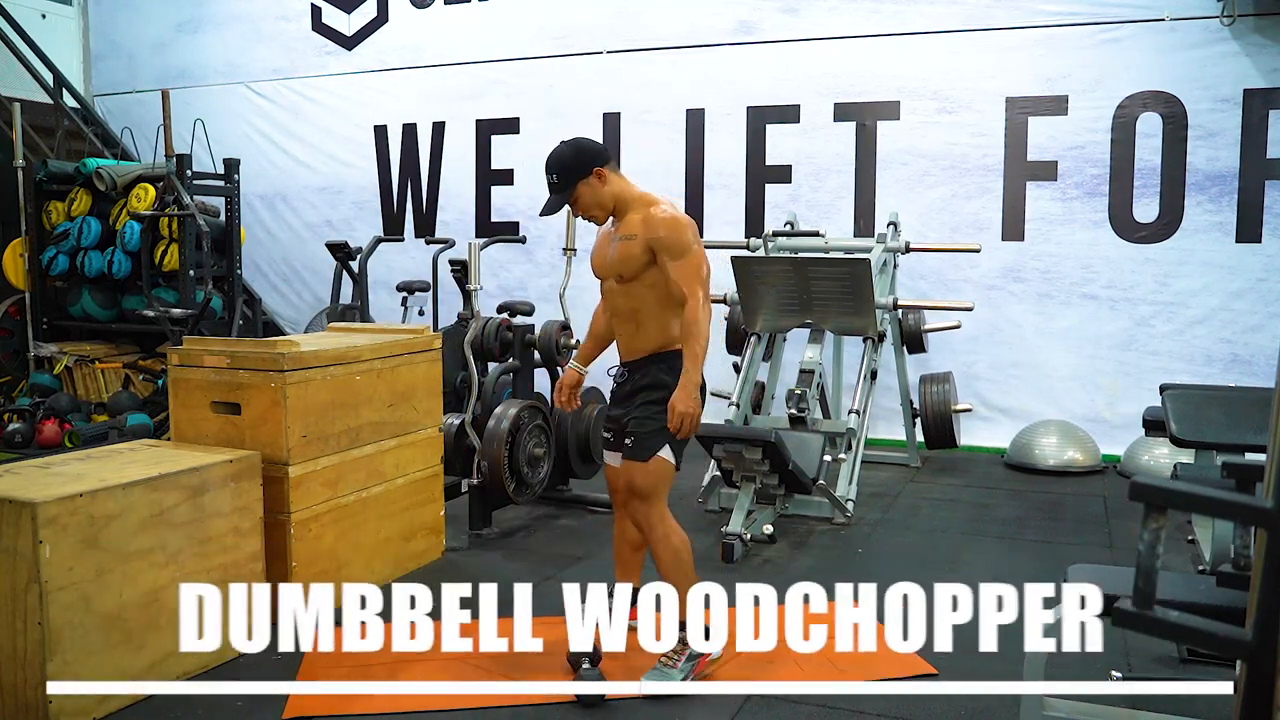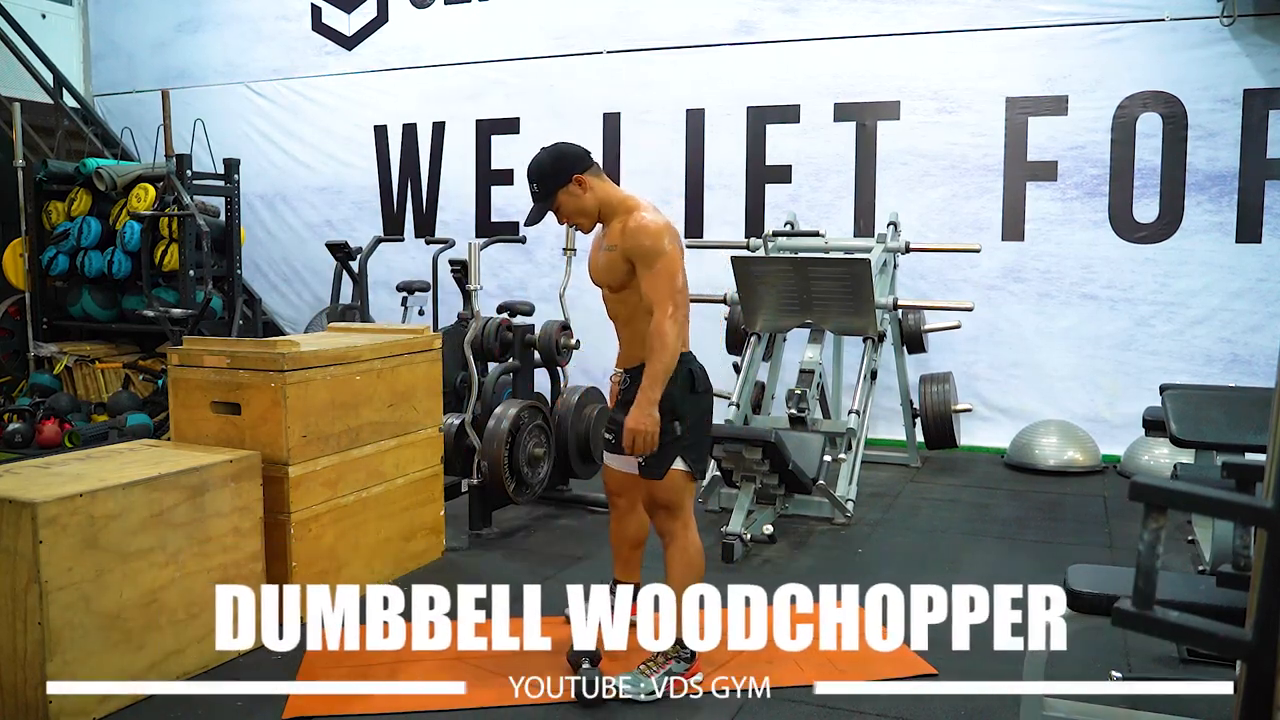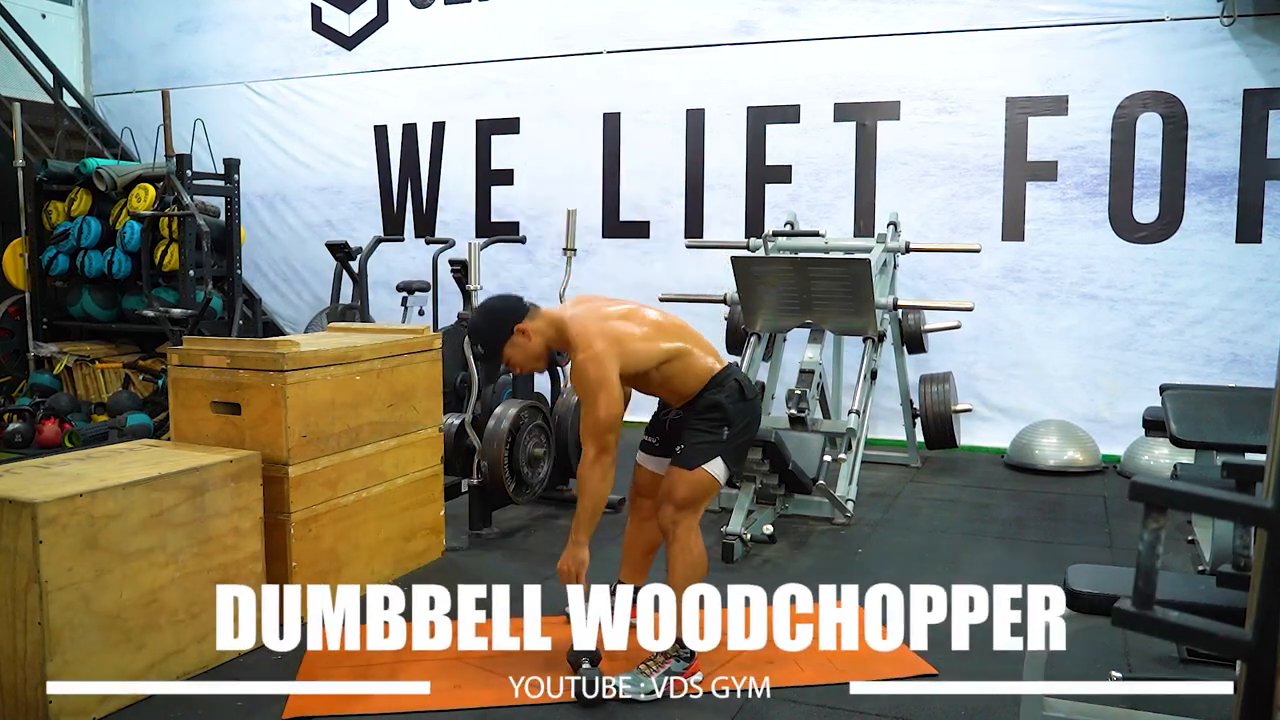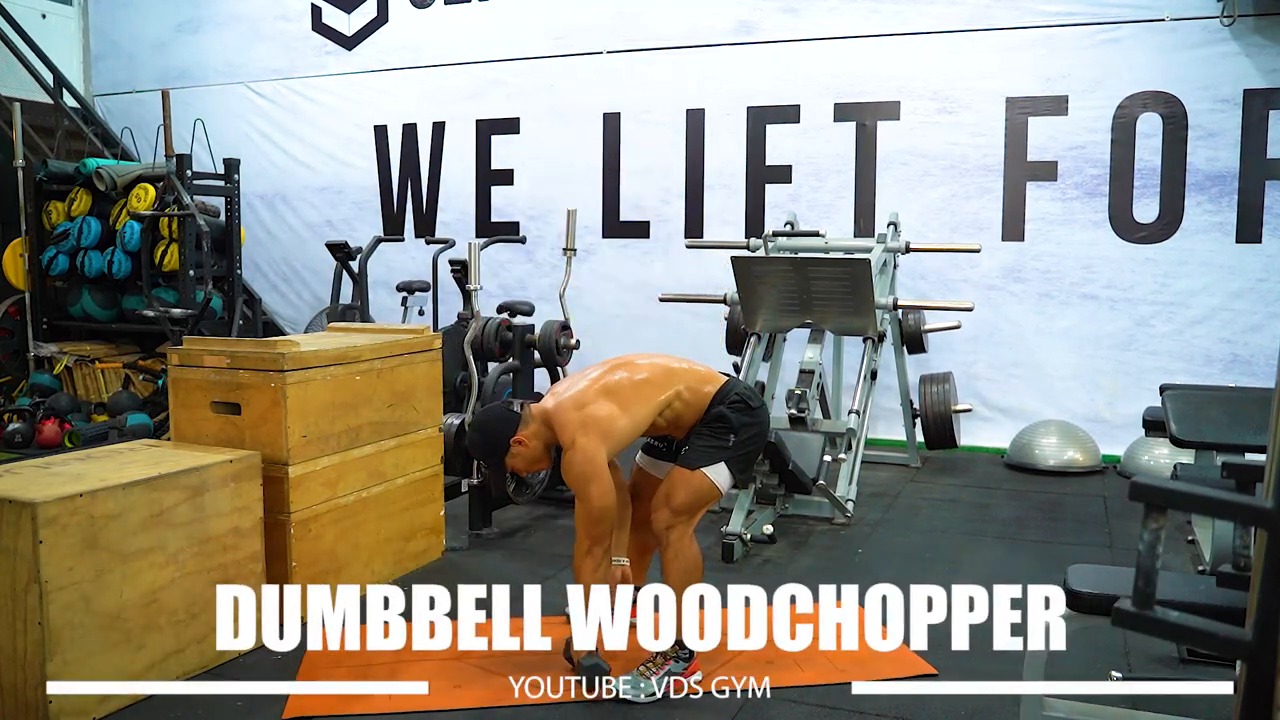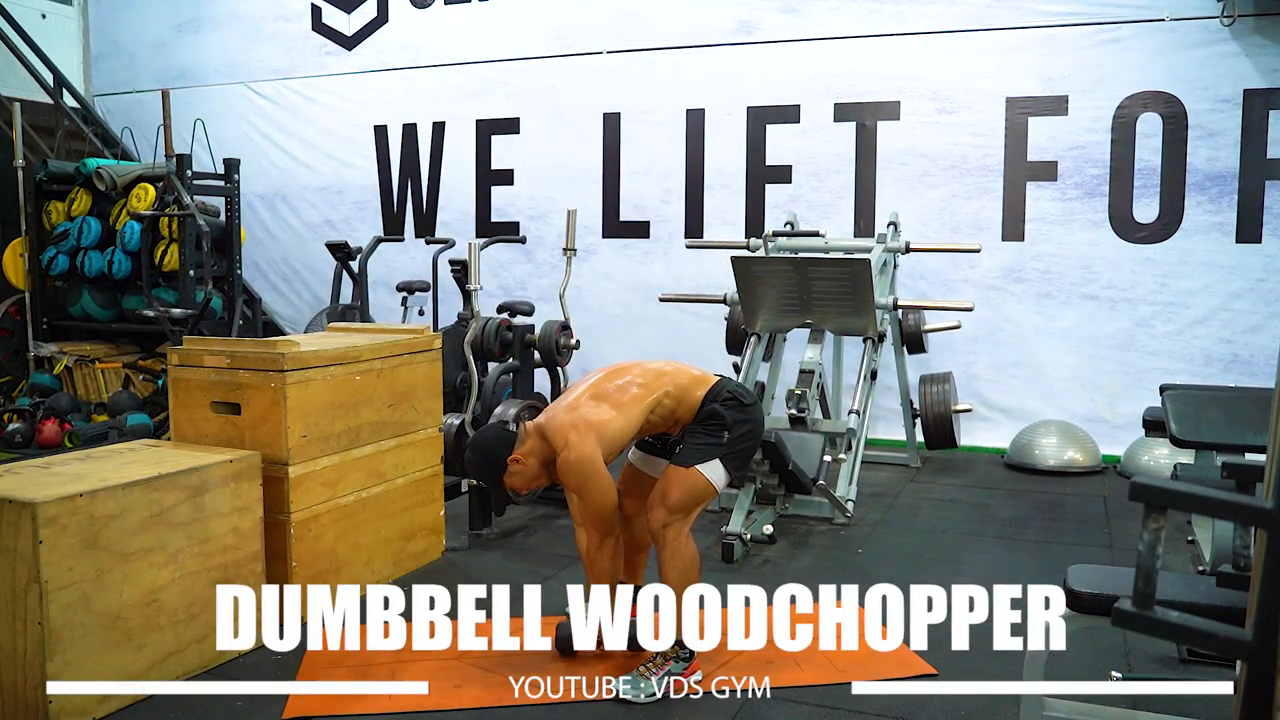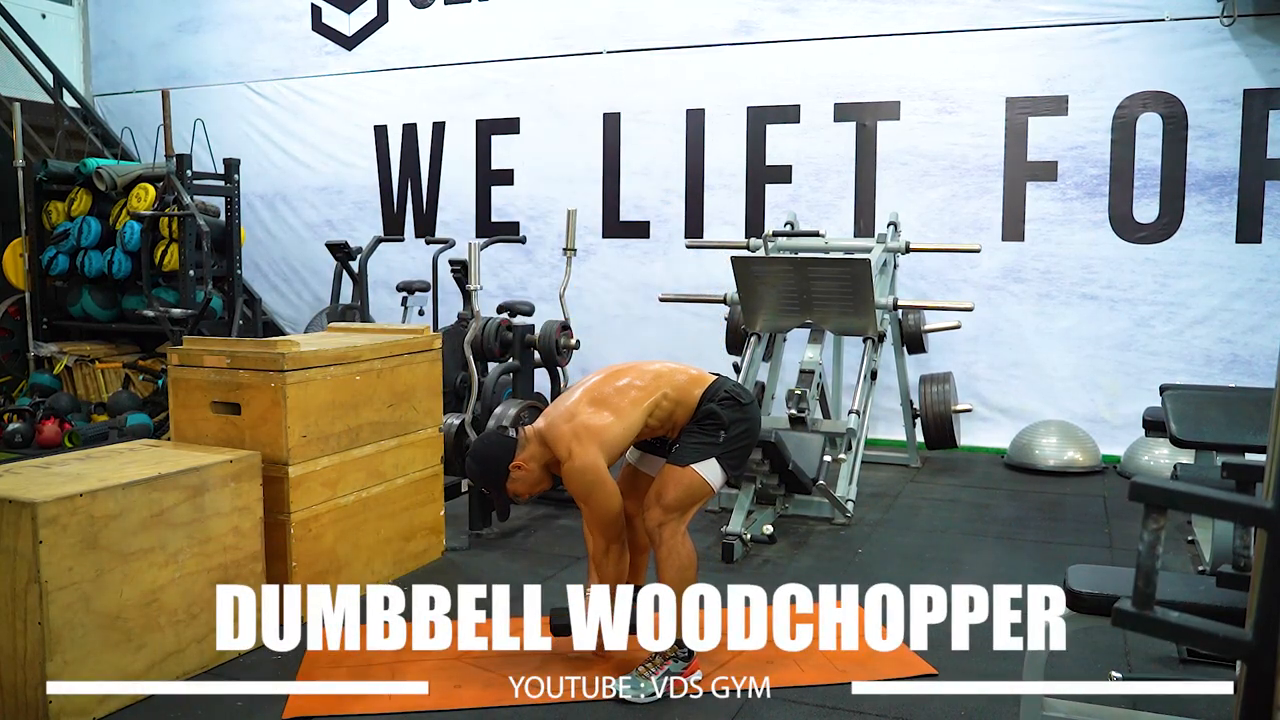
dt=0.5s
person 1, frame 1
left shoulder: (665, 222)
right shoulder: (607, 233)
left elbow: (696, 305)
left wrist: (688, 385)
right wrist: (579, 365)
left hip: (664, 380)
right hip: (627, 377)
left knee: (647, 504)
right knee: (623, 497)
left ankle: (691, 641)
right ankle: (626, 602)
person 1, frame 2
left shoulder: (645, 228)
right shoulder: (606, 232)
left elbow: (667, 318)
left wrist: (648, 403)
left hip: (669, 387)
right hip: (637, 380)
left knee: (670, 514)
right knee: (622, 496)
left ankle: (681, 654)
person 1, frame 3
left shoulder: (591, 351)
right shoulder: (568, 316)
left elbow: (599, 456)
left wrist: (577, 545)
right wrist: (602, 439)
left hip: (724, 402)
right hip: (685, 399)
left knee: (677, 513)
right knee: (642, 499)
left ankle: (681, 656)
right ankle: (627, 604)
person 1, frame 4
left shoulder: (580, 445)
right shoulder: (557, 401)
left elbow: (592, 546)
right elbow: (614, 484)
right wrist: (620, 559)
left hip: (734, 414)
right hip: (694, 411)
left knee: (668, 519)
right knee: (640, 503)
left ankle: (680, 655)
person 1, frame 5
left shoulder: (573, 453)
right shoulder: (549, 431)
left elbow: (605, 538)
right elbow: (586, 529)
left hip: (728, 413)
right hip: (685, 413)
left knee: (665, 517)
right knee: (628, 503)
left ankle: (680, 655)
person 1, frame 6
left shoulder: (576, 459)
right shoulder: (548, 430)
left elbow: (611, 542)
right elbow: (597, 519)
right wrist: (596, 588)
left hip: (725, 412)
right hip: (685, 412)
left knee: (661, 517)
right knee: (628, 504)
left ankle: (679, 655)
